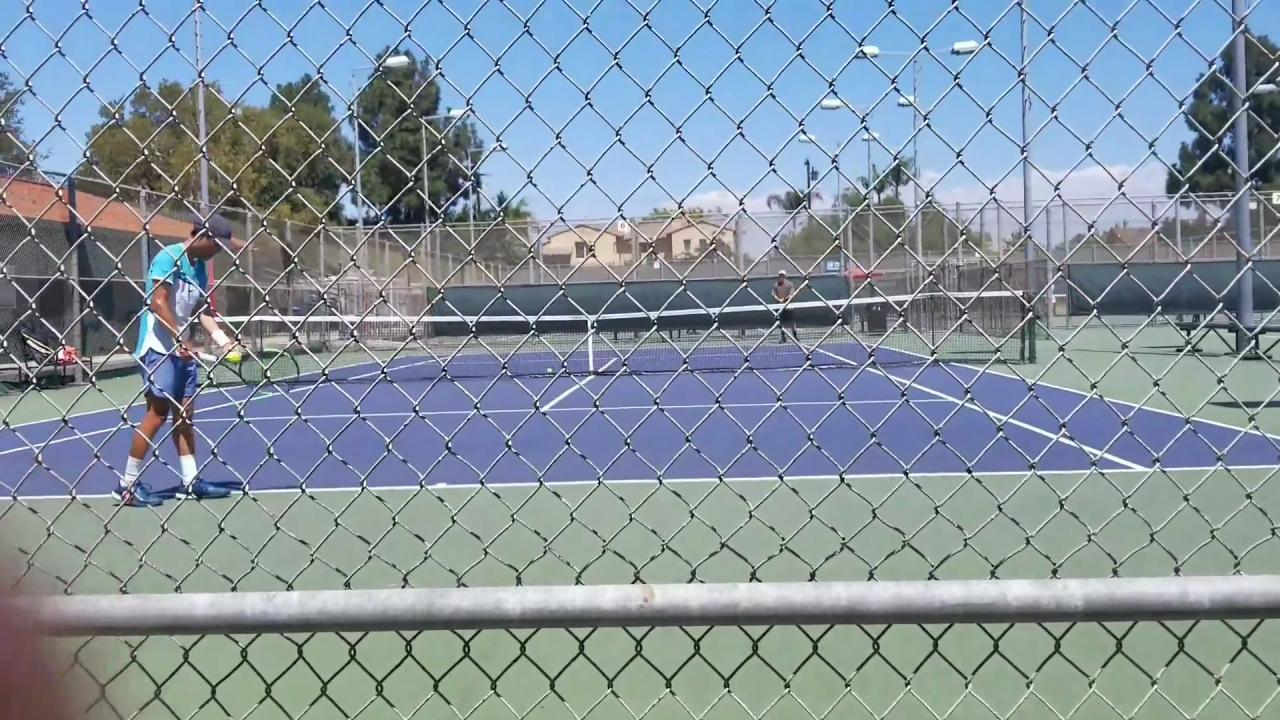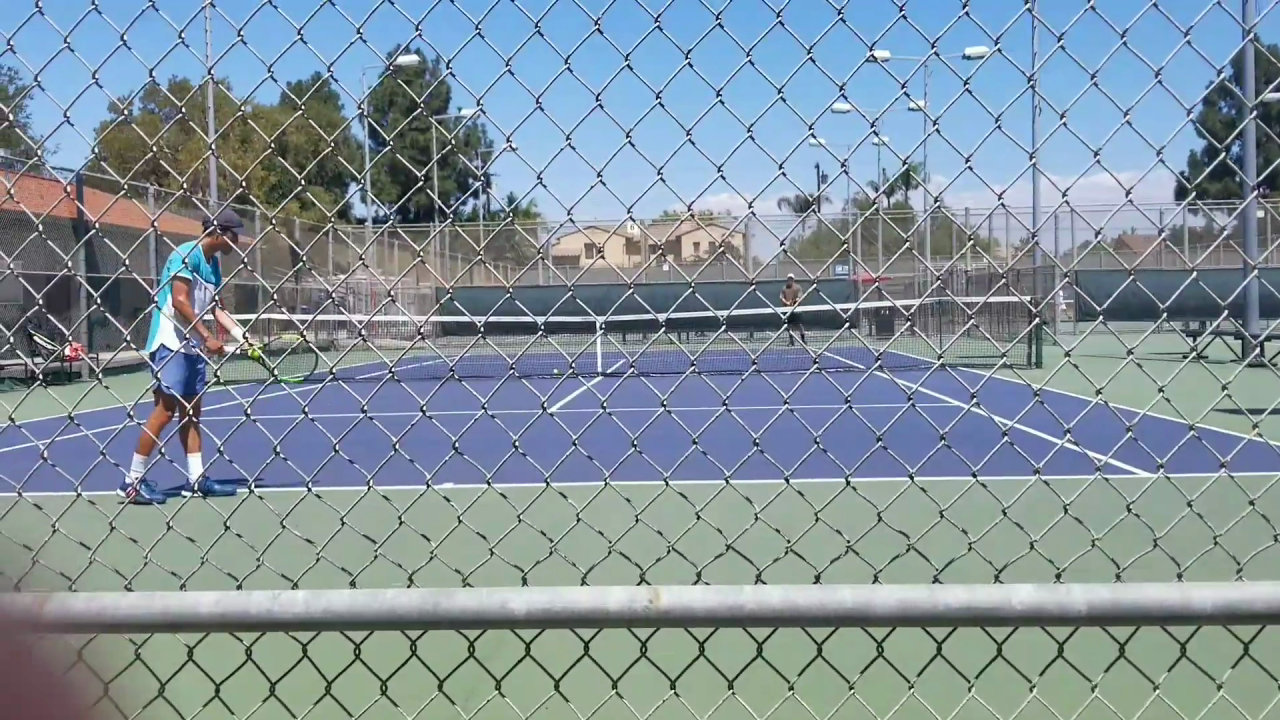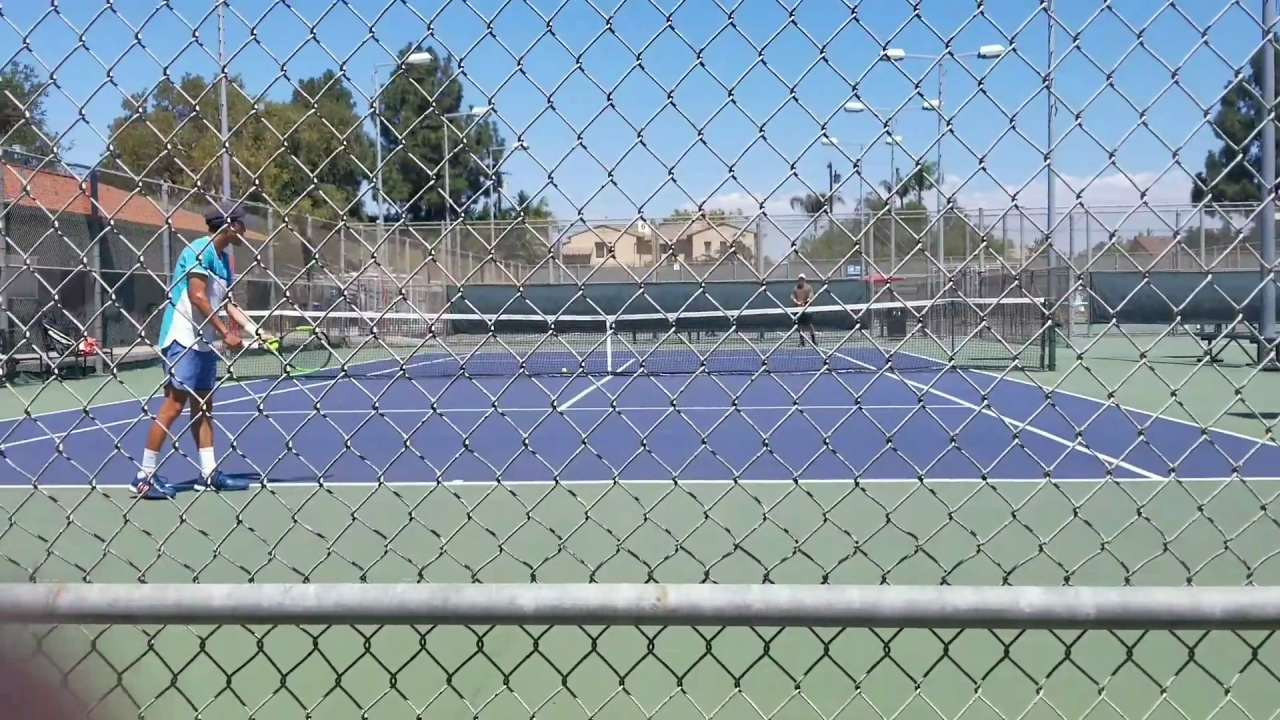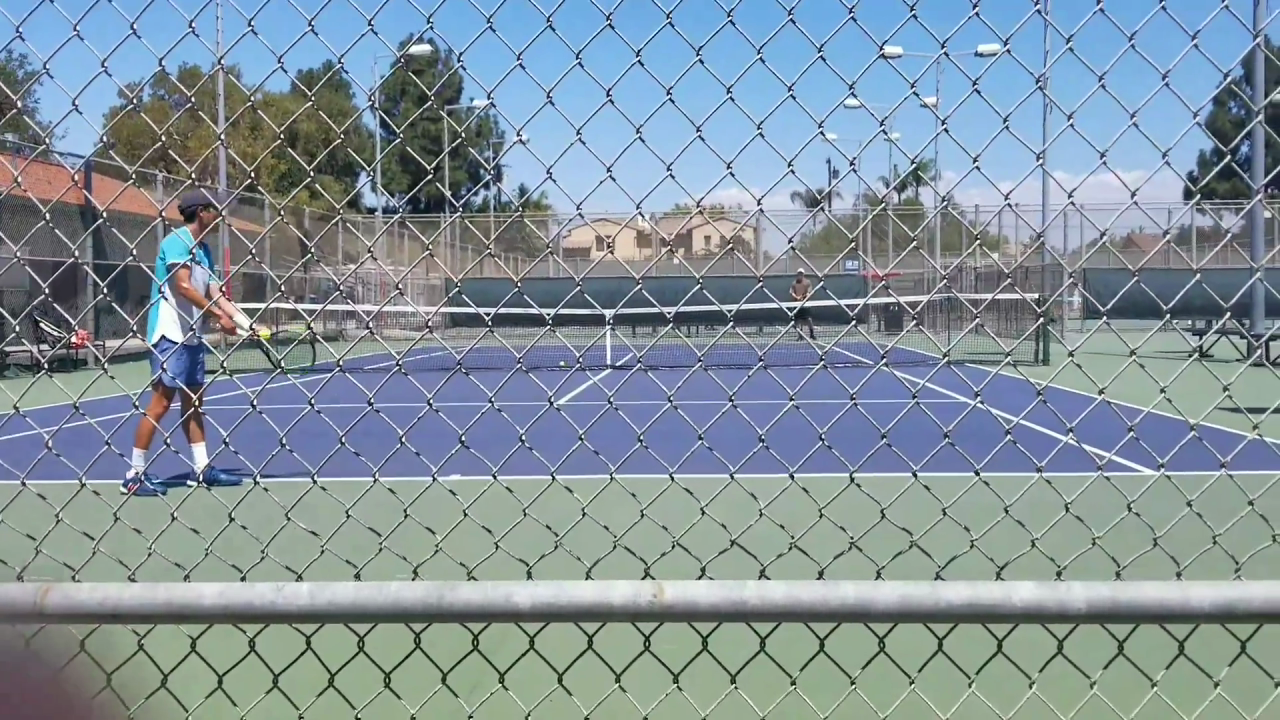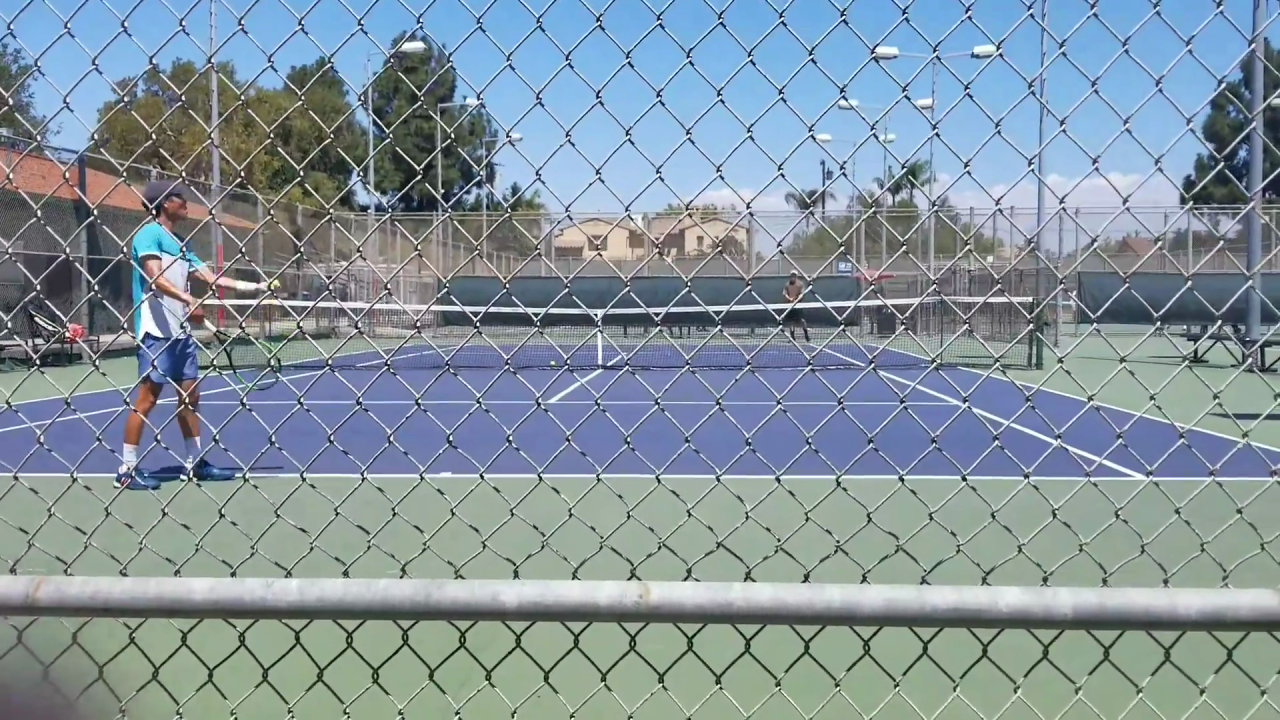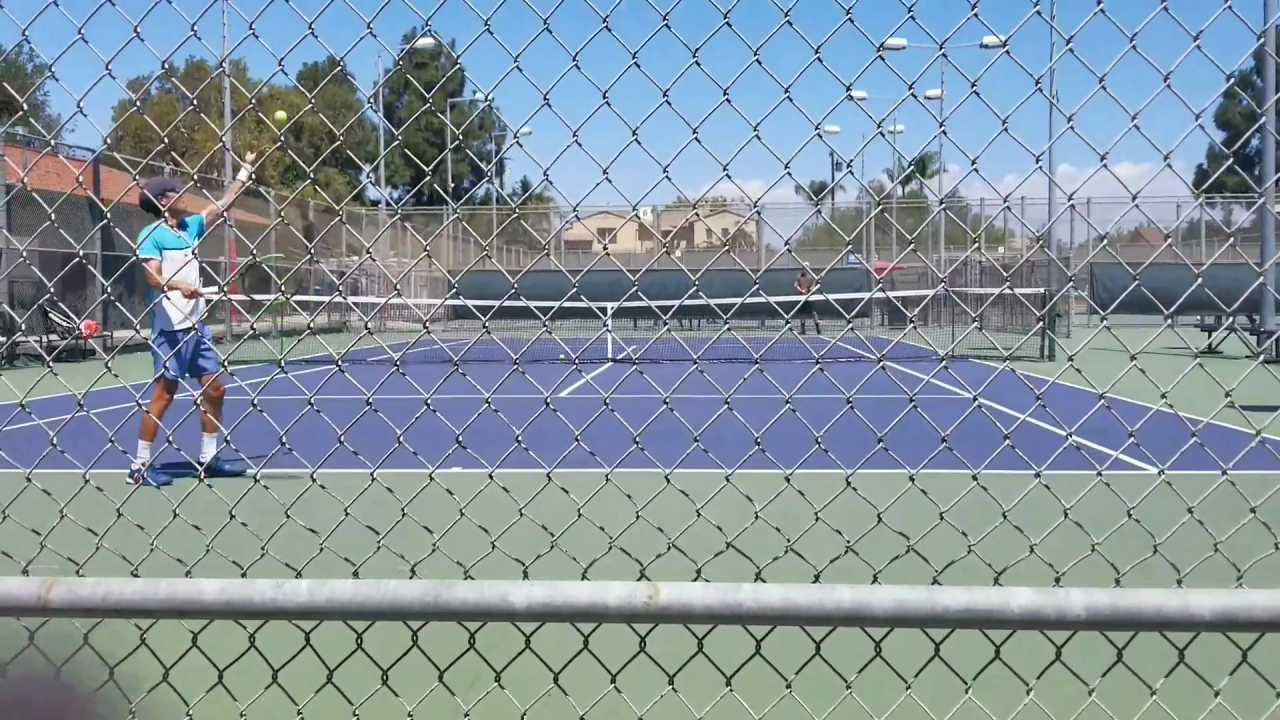
dt=0.2s
person 1, frame 1
left shoulder: (200, 267)
right shoulder: (169, 257)
left elbow: (202, 311)
right elbow: (158, 304)
left wrist: (224, 341)
right wrist: (181, 341)
left hip: (183, 349)
right hip: (160, 347)
left knee: (184, 415)
right knee: (157, 413)
left ankle: (190, 481)
right ankle: (128, 484)
person 1, frame 2
left shoulder: (214, 264)
right shoulder: (186, 254)
left elbow: (216, 308)
right elbow: (180, 301)
left wrist: (242, 337)
right wrist: (207, 337)
left hip: (194, 347)
right hip: (170, 344)
left knee: (192, 412)
right knee: (165, 410)
left ankle: (196, 479)
right ankle: (133, 480)
person 1, frame 3
left shoulder: (224, 260)
right shoulder: (200, 250)
left elbow: (228, 304)
right elbow: (198, 297)
left wrist: (257, 331)
right wrist: (226, 333)
left hip: (204, 342)
right hip: (182, 340)
left knee: (204, 407)
right knee: (174, 406)
left ankle: (209, 473)
right ankle: (145, 476)
person 1, frame 4
left shoulder: (203, 250)
right shoulder: (177, 240)
left elbow: (216, 295)
right elbow: (183, 286)
left wrist: (247, 324)
right wrist: (219, 316)
left hip: (192, 336)
right hip: (169, 335)
left knee: (193, 403)
right knee: (161, 402)
left ankle: (201, 469)
right ankle: (134, 474)
person 1, frame 5
left shoulder: (179, 243)
right shoulder: (148, 234)
left elbow: (210, 277)
right elbow: (153, 278)
left wrist: (253, 286)
right wrist: (188, 300)
left hip: (182, 331)
right hip: (156, 331)
left knee: (190, 396)
right knee: (147, 398)
left ankle: (195, 462)
right ankle: (127, 469)
person 1, frame 6
left shoulder: (190, 228)
right shoulder: (152, 235)
left elbow: (225, 202)
right elbow: (153, 278)
left wrist: (246, 168)
right wrist: (178, 286)
left hip: (197, 325)
right hip: (170, 327)
left knee: (215, 389)
right knee: (164, 395)
left ankle: (208, 459)
right ankle: (140, 466)
